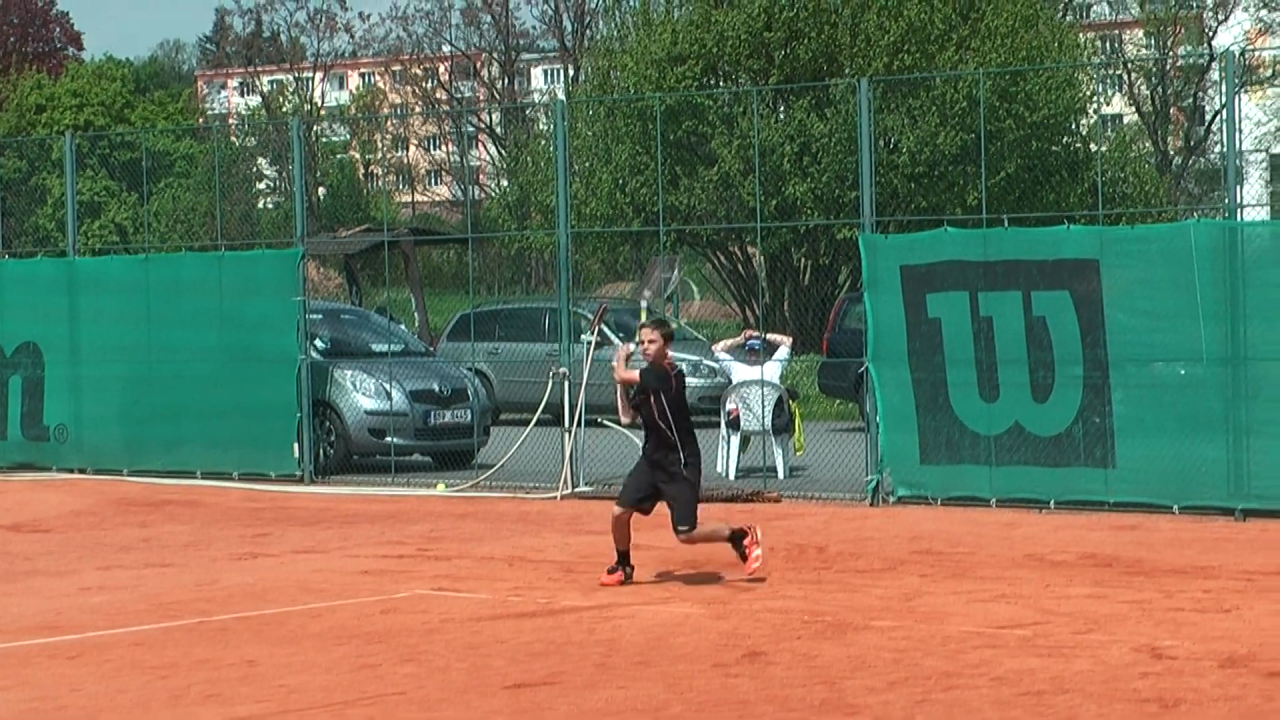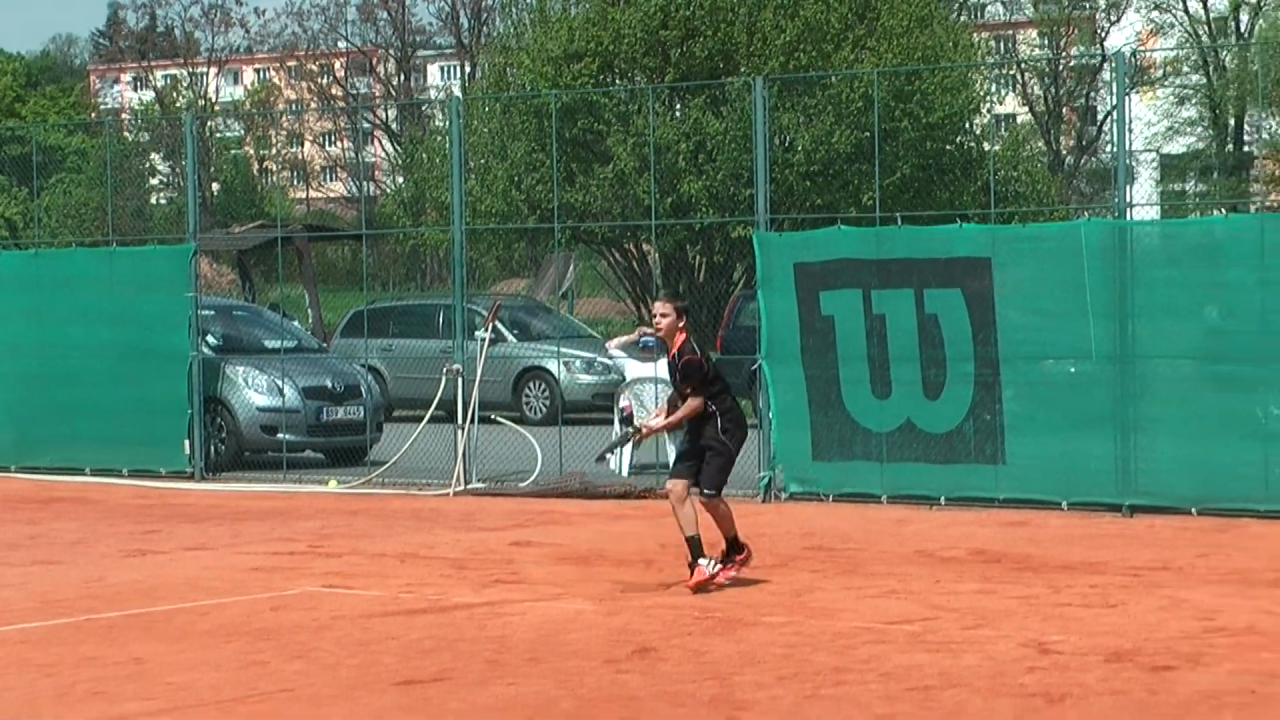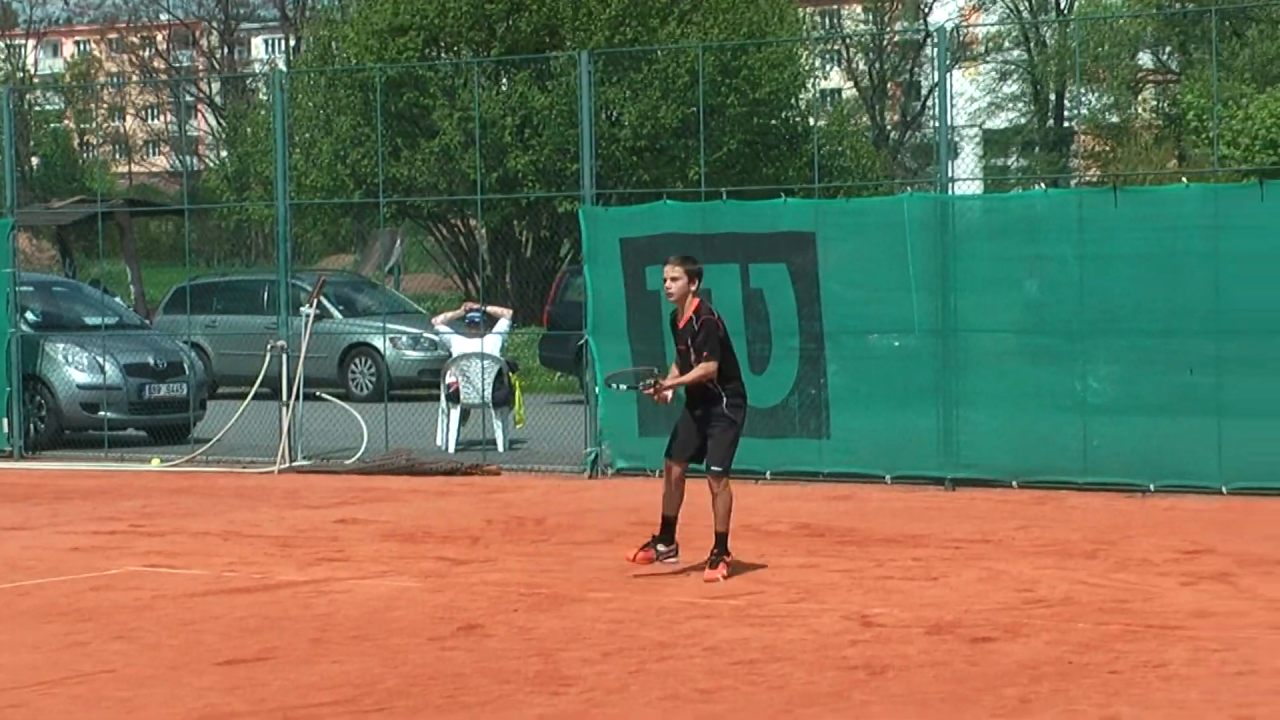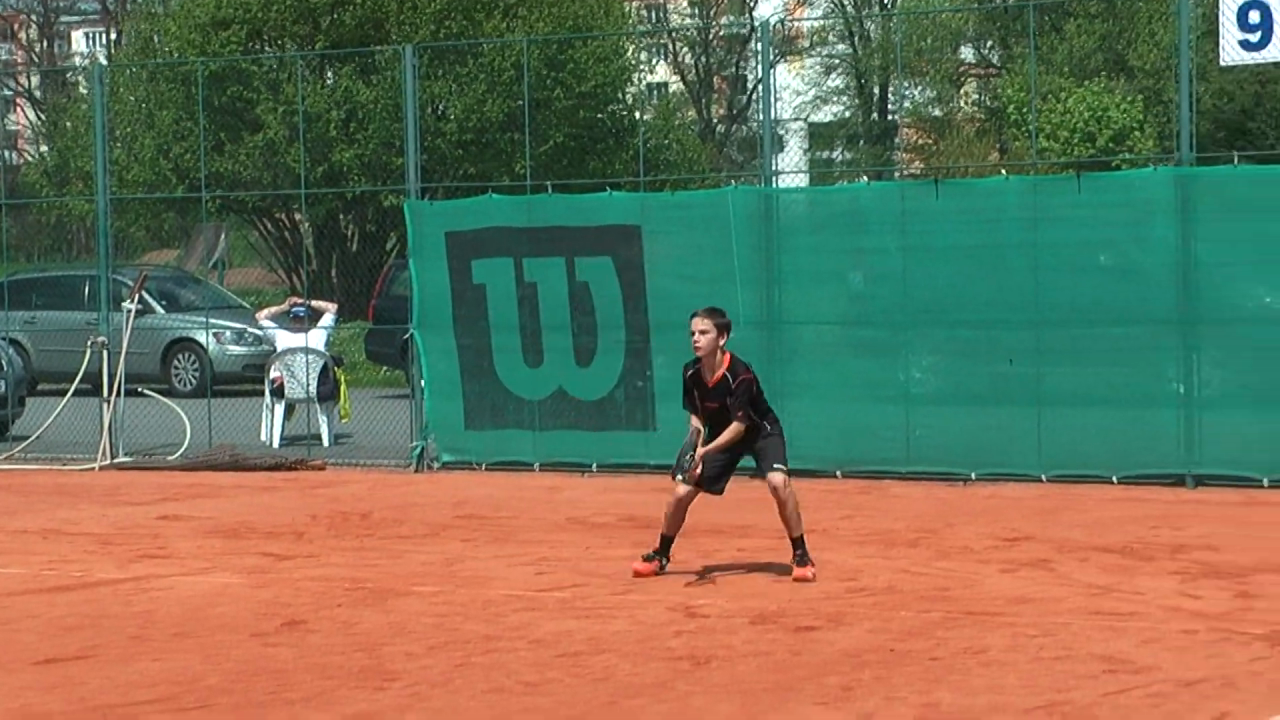
dt=0.5s
person 1, frame 1
left shoulder: (668, 372)
right shoulder: (646, 377)
left elbow: (621, 375)
right elbow: (627, 417)
left wrist: (620, 357)
right wrist: (622, 382)
left hip: (679, 464)
right hip: (651, 460)
left knee: (686, 534)
right knee: (619, 513)
left ankle: (743, 536)
right ankle: (623, 566)
person 1, frame 2
left shoulder: (690, 355)
right shoulder: (674, 349)
left elbow: (697, 402)
left wrist: (663, 424)
right wrist: (664, 410)
left hip: (723, 427)
right hip: (699, 429)
left knee: (709, 498)
right knee: (676, 490)
left ankle: (736, 551)
right ankle: (702, 561)
person 1, frame 3
left shoulder: (707, 320)
right shoulder: (675, 320)
left elbow: (710, 368)
left wrist: (671, 384)
right wrist: (667, 388)
left hip: (726, 404)
right hip: (696, 404)
left knee: (716, 478)
right knee: (673, 470)
left ankle: (721, 554)
right ankle: (664, 542)
person 1, frame 4
left shoulder: (741, 374)
right shoulder: (692, 372)
left elbow: (740, 424)
right elbow: (694, 414)
left wrist: (707, 451)
right wrist: (697, 445)
left hip: (761, 432)
right hip: (716, 434)
left knee: (778, 481)
right knee: (682, 493)
left ankle: (800, 554)
right ankle: (660, 554)
